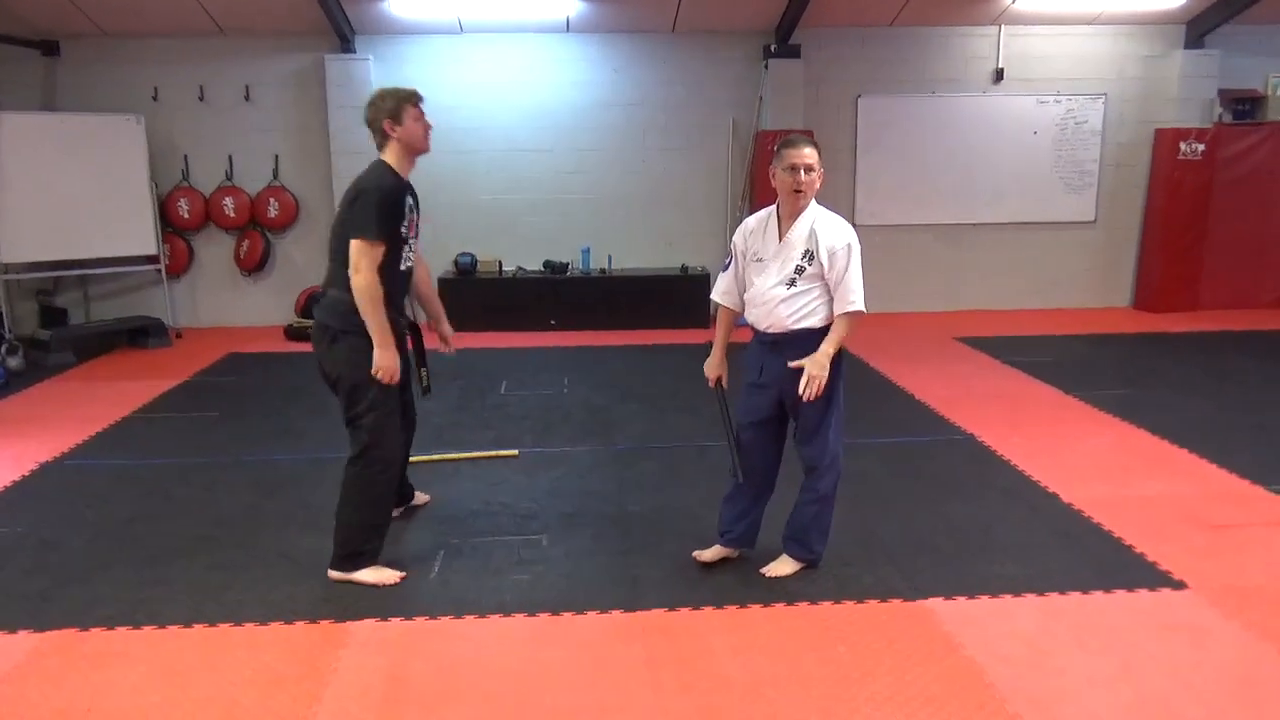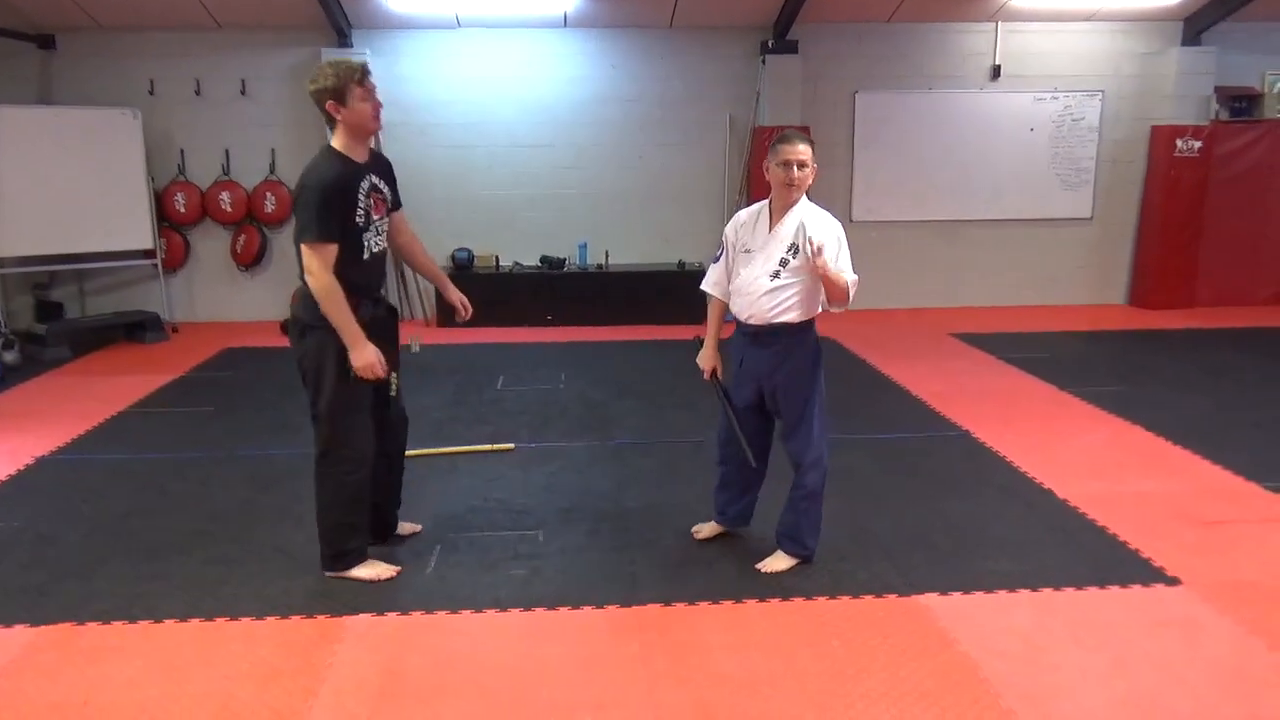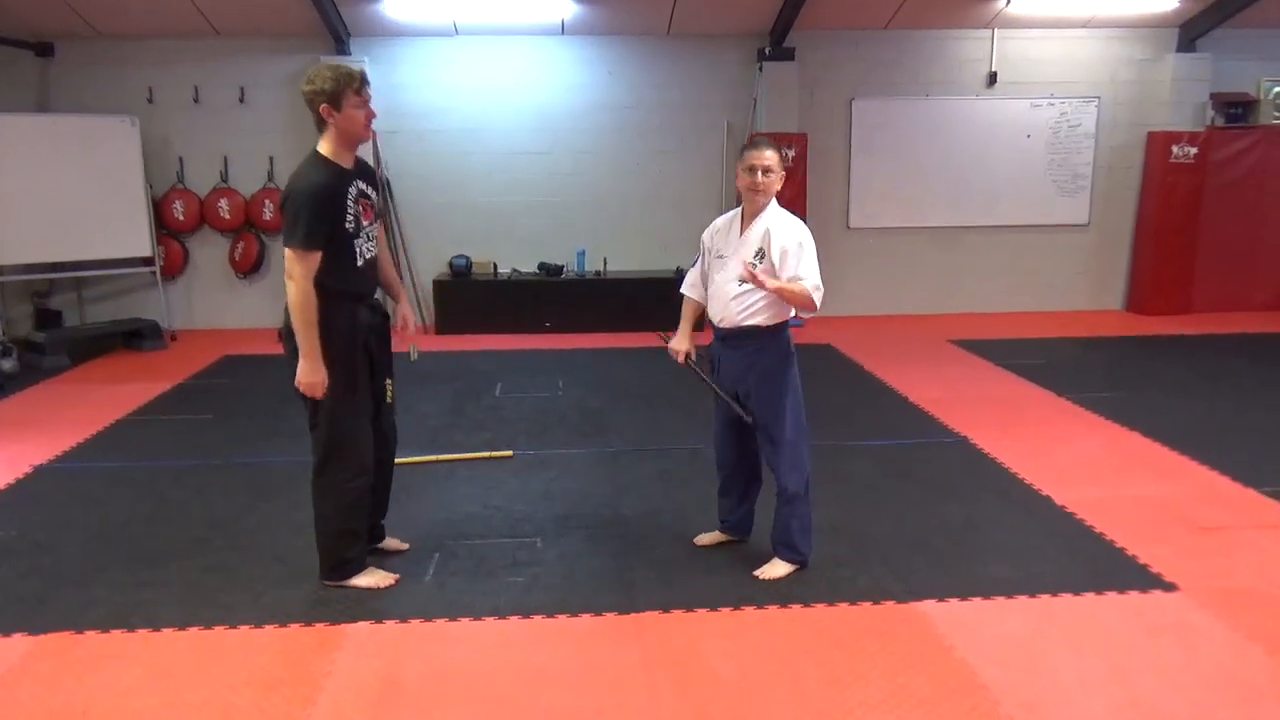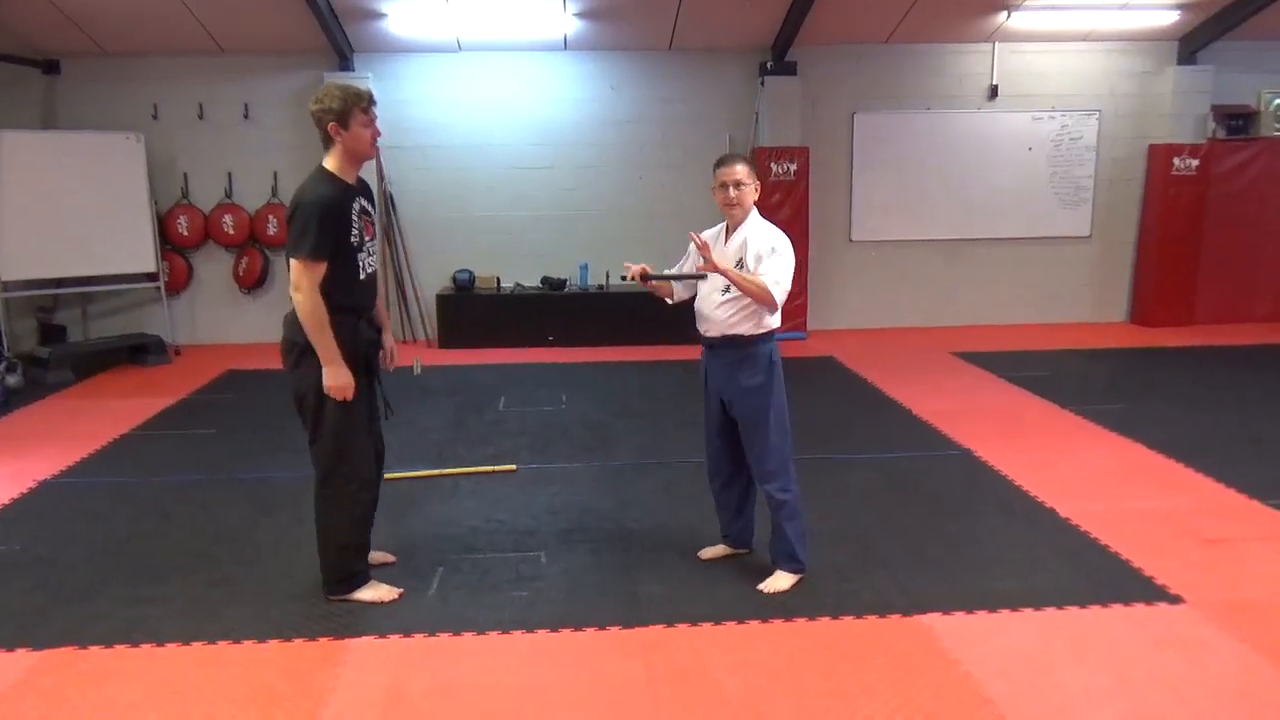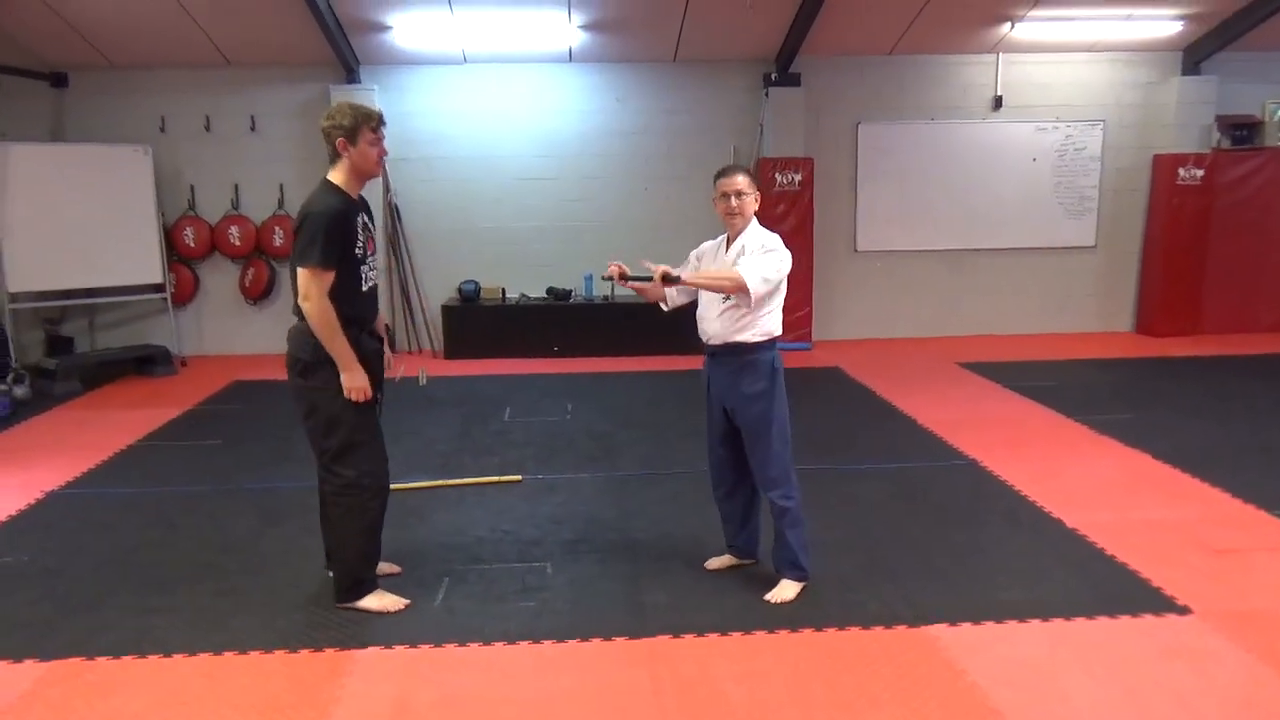
dt=0.3s
person 1, frame 1
left shoulder: (403, 190)
right shoulder: (376, 189)
left elbow: (411, 264)
right elbow: (361, 271)
left wrist: (439, 320)
right wrist: (382, 346)
left hip: (381, 323)
right hip: (353, 330)
left knee: (398, 417)
right knee: (376, 437)
left ankle: (393, 496)
right ankle: (351, 559)
person 1, frame 2
left shoulder: (378, 166)
right shoulder: (322, 181)
left elbow: (398, 233)
right elbow: (317, 273)
left wrist: (446, 286)
right wrist: (355, 343)
left hip: (369, 312)
right hip: (330, 328)
left knee: (389, 424)
right knee: (346, 441)
left ankle: (380, 521)
right ankle: (343, 556)
person 1, frame 3
left shoulder: (362, 172)
right shoulder: (312, 186)
right elbow: (298, 278)
left wrist: (400, 299)
right wrist: (309, 358)
left hip: (363, 323)
right hip: (329, 331)
left knee: (380, 436)
right knee: (344, 451)
left ankle: (368, 532)
right ankle: (341, 564)
person 1, frame 4
left shoulder: (360, 190)
right shoulder: (318, 199)
right elbow: (303, 288)
left wrist: (383, 329)
right wrist: (331, 363)
left hip: (357, 338)
right hip: (326, 346)
left knee: (367, 453)
right knee: (345, 463)
left ankle: (352, 548)
right ankle: (344, 578)
person 1, frame 5
left shoulder: (356, 206)
right shoulder: (325, 211)
right elbow: (311, 298)
left wrist: (379, 342)
right wrist: (348, 366)
left hip: (351, 349)
right hip: (326, 359)
left knee: (348, 463)
right knee: (360, 469)
left ankle: (350, 559)
right ankle: (354, 585)
person 2, frame 1
left shoulder: (835, 232)
right shoulder: (751, 229)
left elbow: (849, 305)
right elbow: (730, 295)
left wrist: (822, 357)
right wrist: (718, 353)
left hip: (811, 356)
right hip: (762, 352)
left knee: (818, 456)
right knee: (751, 450)
left ankle: (802, 548)
right ankle: (733, 538)
person 2, frame 2
left shoulder: (821, 226)
right shoulder: (742, 222)
left elbow: (843, 296)
right elbow: (719, 286)
left wrist: (825, 273)
right wrist: (710, 345)
left hip: (793, 348)
right hip: (746, 344)
left knee: (805, 450)
right knee: (736, 437)
left ankle: (796, 543)
right ankle: (729, 514)
person 2, frame 3
left shoulder: (789, 231)
right shoulder: (719, 229)
left elbow: (809, 301)
right elbow: (698, 284)
left wrist: (768, 283)
right wrist: (684, 332)
left hip: (767, 350)
right hip: (724, 347)
left knee: (783, 452)
right knee: (730, 446)
left ankle: (790, 550)
right ankle: (733, 525)
person 2, frame 4
left shoulder: (770, 239)
right shoulder: (706, 241)
left elbow: (770, 298)
right elbow: (675, 289)
left wrist: (721, 269)
right wrist: (648, 279)
left hip: (753, 359)
right hip: (715, 358)
left knee: (770, 461)
right knee: (722, 458)
left ankle: (789, 561)
right ankle: (736, 537)
person 2, frame 5
left shoulder: (770, 248)
right shoulder: (707, 251)
left elbow: (740, 284)
right elbow: (669, 293)
left wrist: (679, 278)
right wrist: (631, 280)
left hip: (756, 367)
right hip: (718, 365)
left knee: (773, 470)
right knee: (726, 466)
left ankle: (793, 569)
right ankle: (742, 547)
